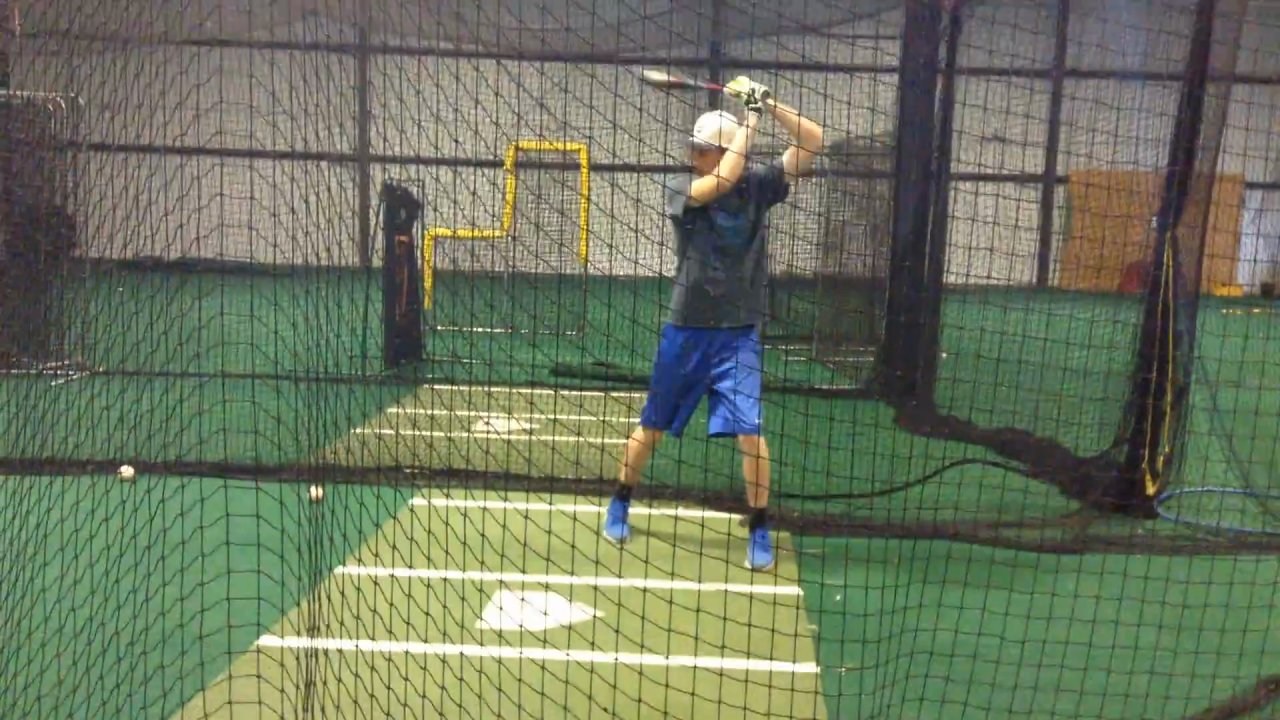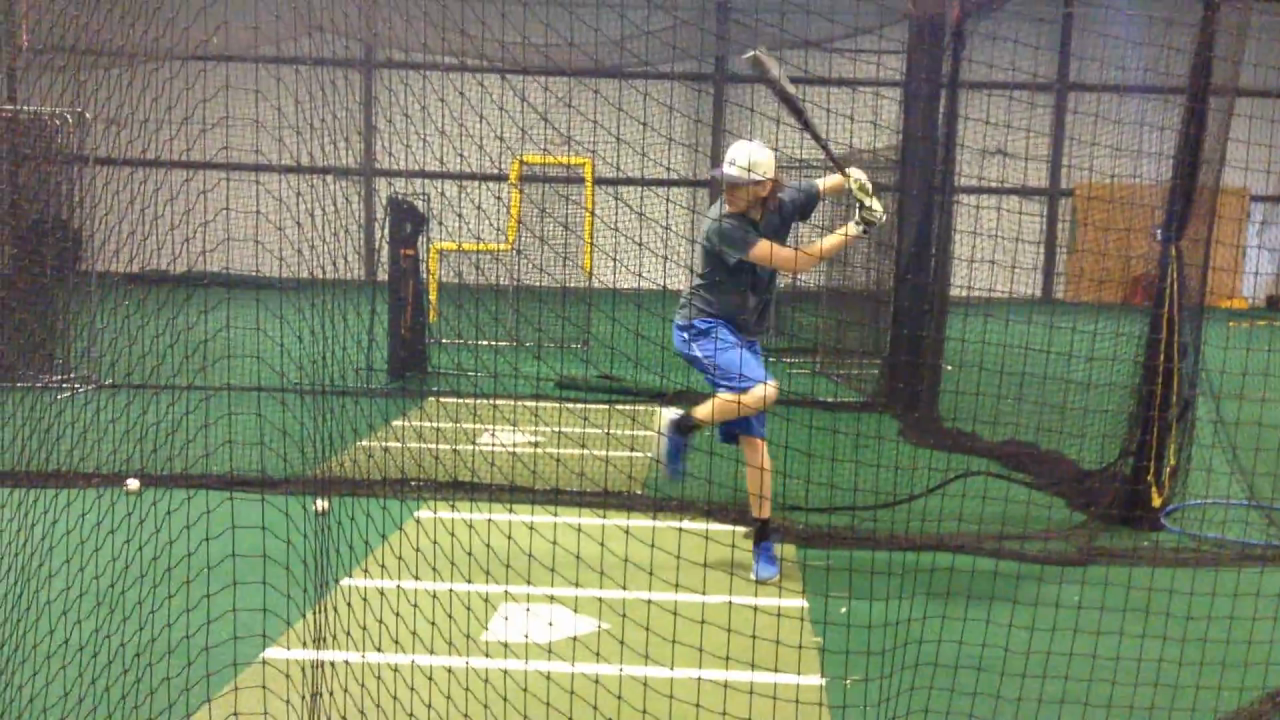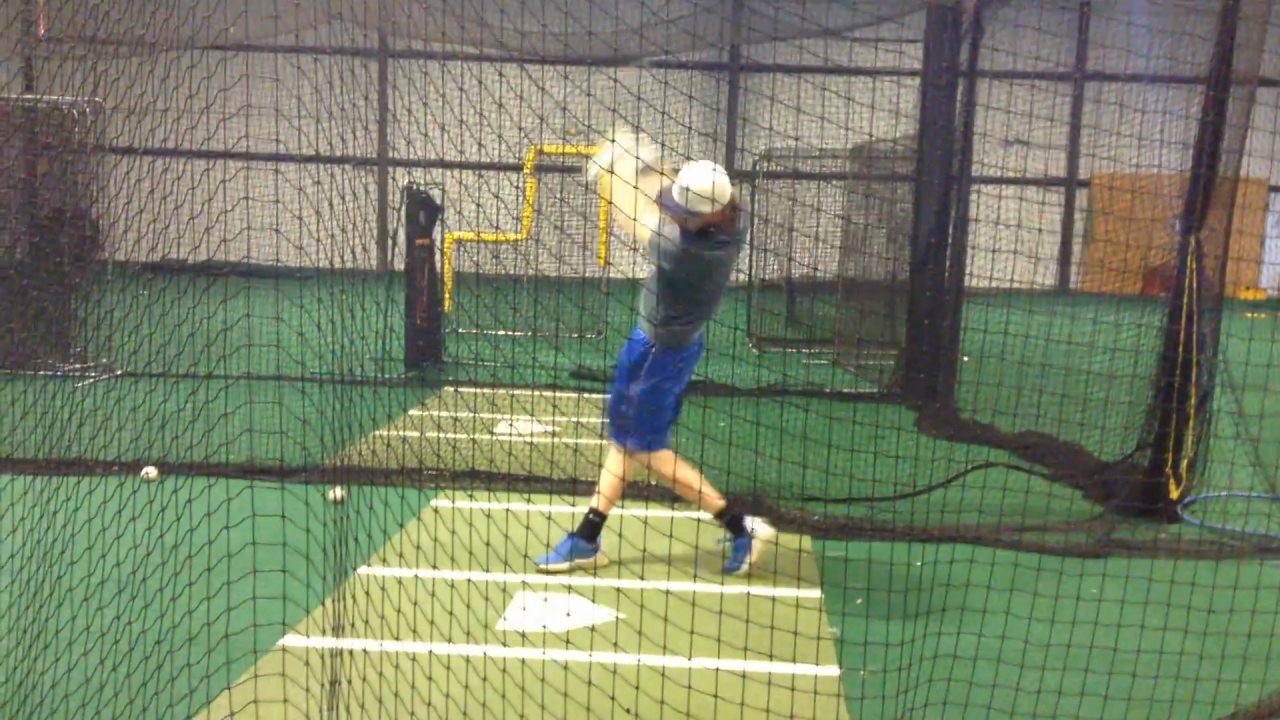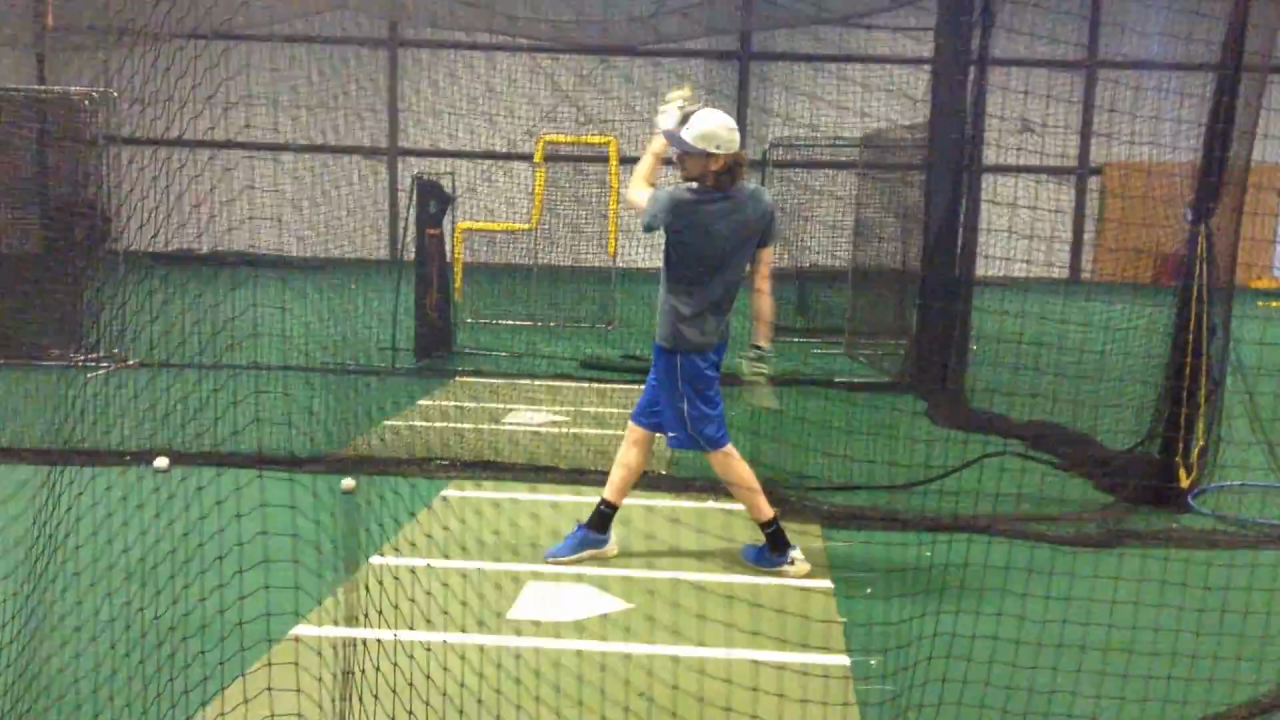
dt=0.7s
person 1, frame 1
left shoulder: (759, 184)
right shoulder: (680, 190)
left elbow: (812, 141)
right elbow: (724, 182)
left wrist: (765, 102)
right wrist: (750, 115)
left hip: (739, 334)
right hip: (687, 331)
left knee: (751, 433)
right knee: (653, 426)
left ankle: (759, 530)
right ankle: (620, 501)
person 1, frame 2
left shoulder: (782, 202)
right shoulder: (721, 225)
left elbow: (844, 178)
right elbow: (795, 262)
left wrist: (855, 181)
right wrist: (855, 227)
left hip: (742, 335)
right hip: (702, 327)
left knee: (754, 438)
right knee: (764, 391)
left ankle: (762, 541)
right ankle: (682, 423)
person 1, frame 3
left shoulder: (683, 252)
right shoulder: (723, 227)
right elbow: (671, 193)
left hip: (663, 346)
right hip: (674, 342)
left knee: (640, 446)
right knee: (627, 439)
left ankle: (739, 525)
right ankle: (589, 540)
person 1, frame 4
left shoulder: (680, 206)
right shoulder: (758, 204)
left elbow: (634, 192)
right elbow: (761, 279)
left wrist: (661, 131)
right wrist: (759, 344)
left hip: (685, 340)
right hip: (702, 335)
left knee: (713, 443)
right knee: (642, 428)
left ankle: (781, 547)
right ankle: (597, 531)
